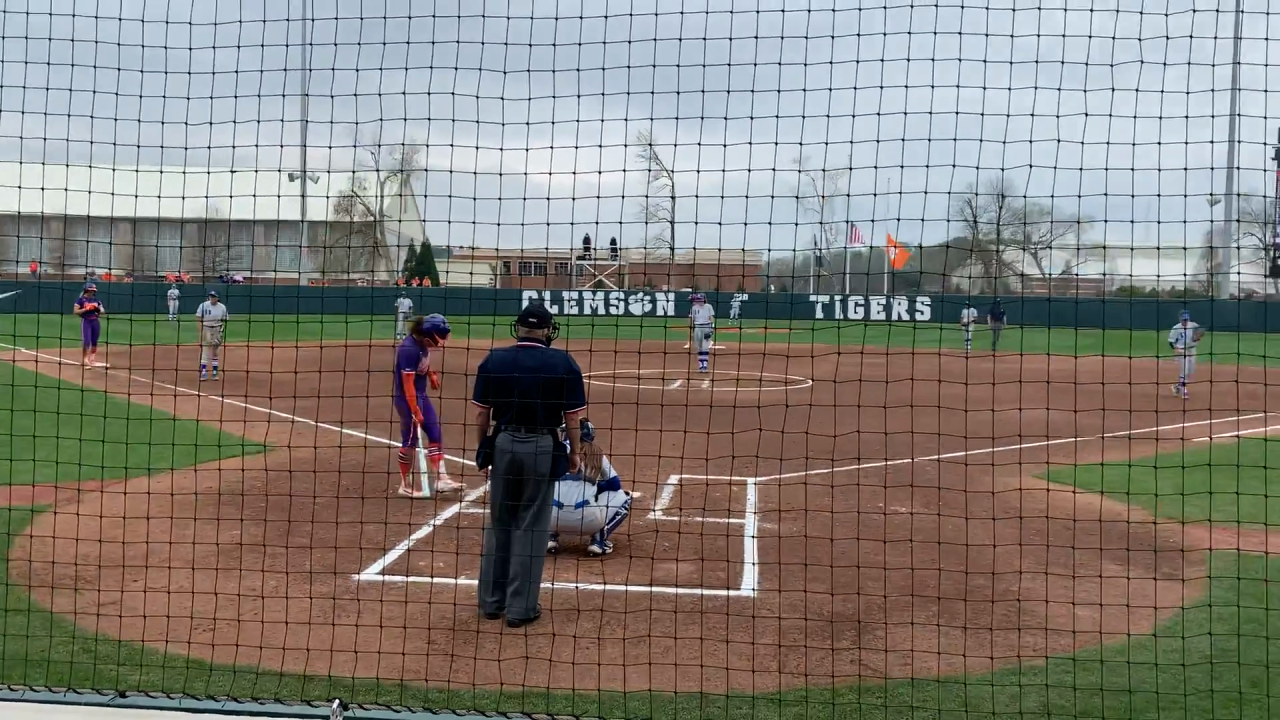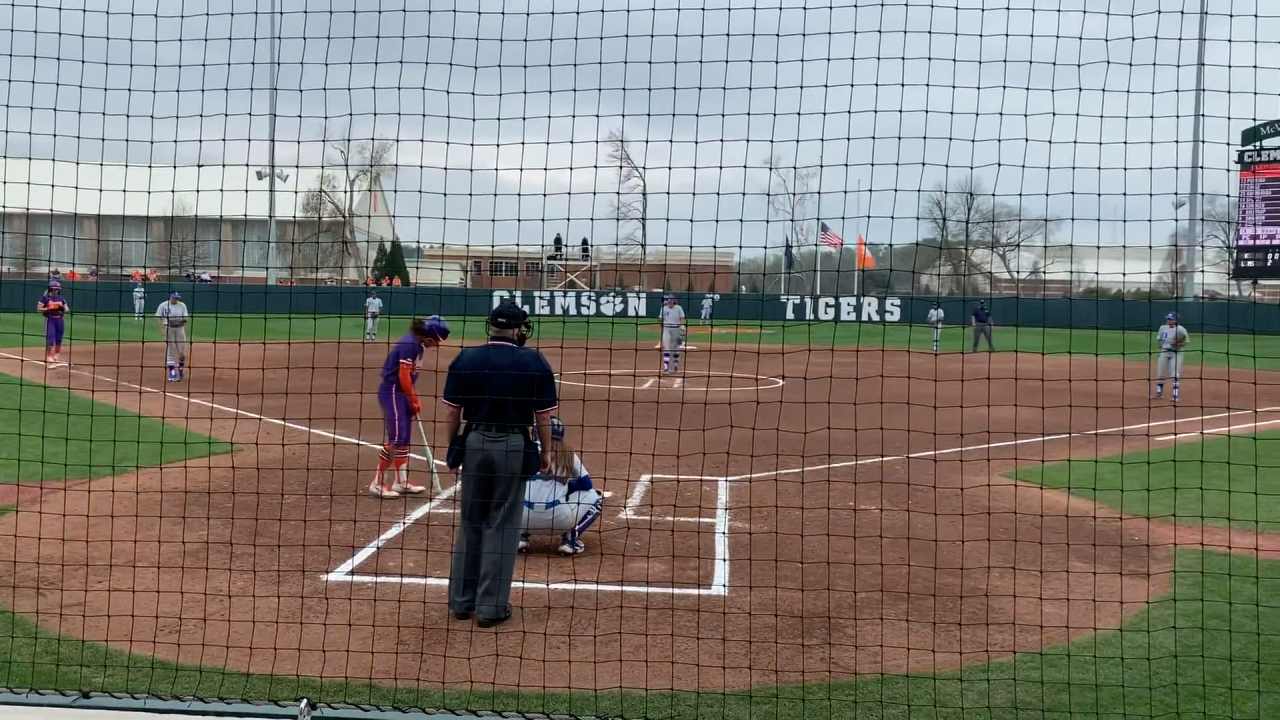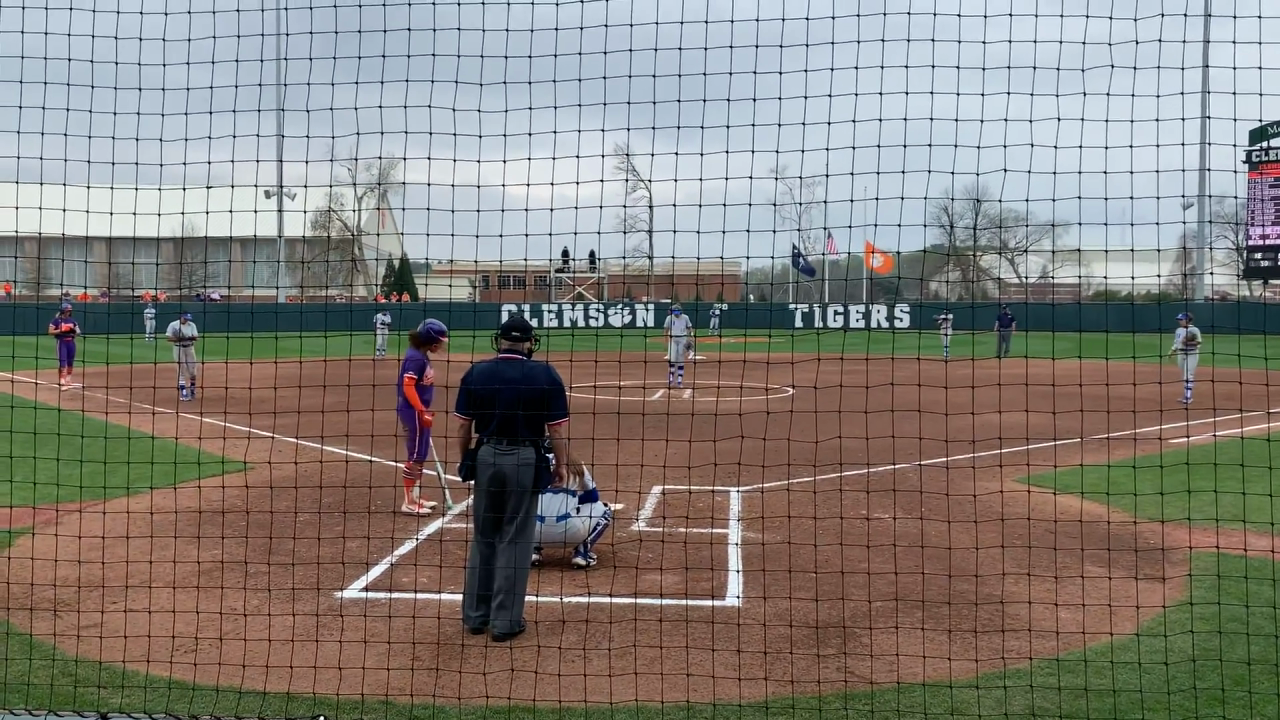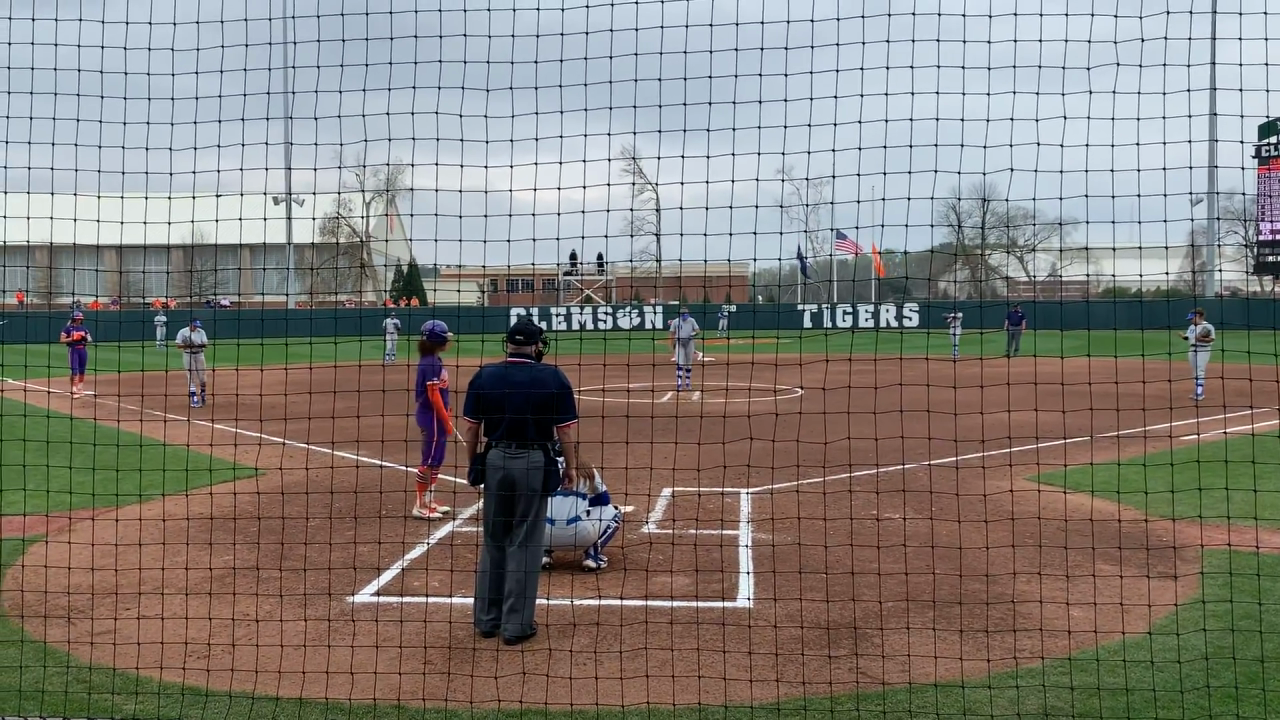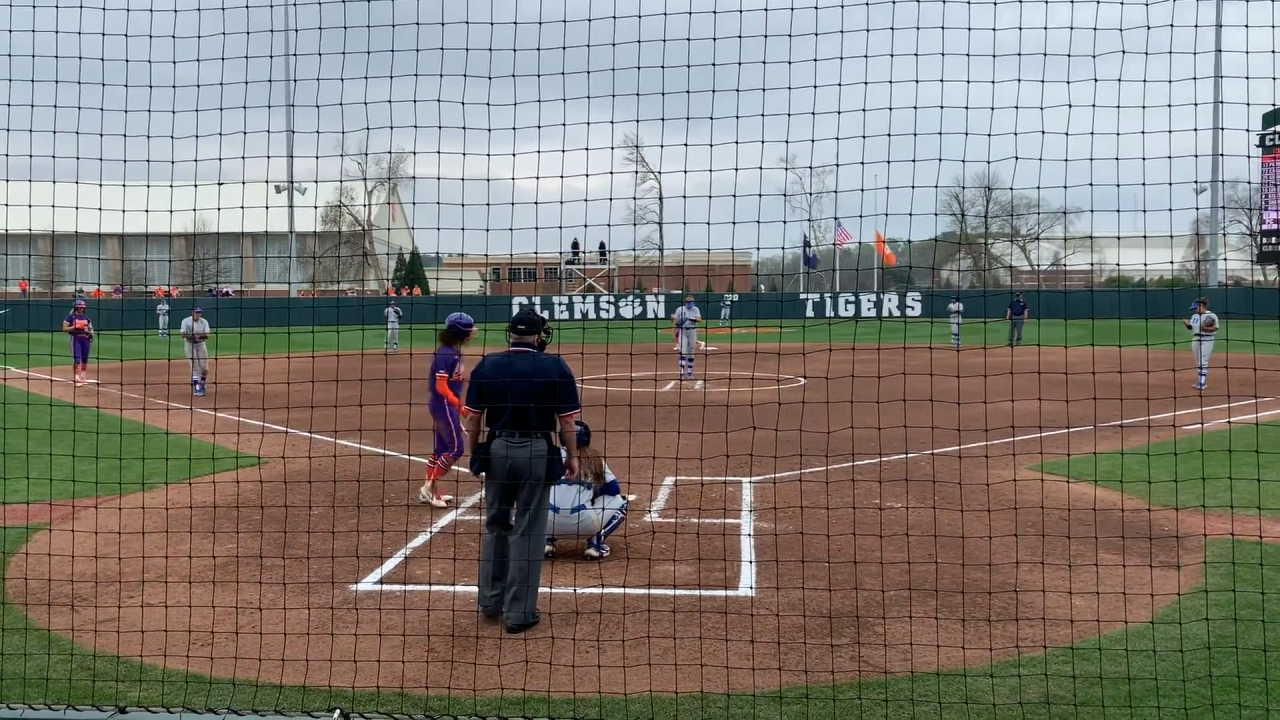
dt=1s
person 1, frame 1
left shoulder: (494, 359)
right shoulder: (562, 362)
left elbow: (481, 413)
right elbow: (572, 416)
left wrist: (482, 450)
right wrist: (574, 452)
left hip: (503, 444)
right hip: (542, 447)
left knee: (499, 522)
right knee: (531, 526)
left ankle: (491, 600)
right ankle: (520, 606)
person 1, frame 2
left shoulder: (465, 358)
right shoulder: (533, 361)
left elbow: (452, 412)
right elbow: (543, 415)
left wrist: (453, 449)
right wrist: (545, 451)
left hip: (474, 444)
right hip: (514, 447)
left knee: (470, 522)
right knee: (502, 526)
left ankle: (461, 600)
right ankle: (491, 606)
person 1, frame 3
left shoulder: (476, 373)
right shoulder: (544, 374)
left elbow: (463, 425)
right elbow: (556, 428)
left wrist: (465, 461)
right wrist: (561, 464)
left hip: (486, 457)
right hip: (525, 460)
left knee: (482, 537)
right knee: (515, 539)
left ankle: (475, 615)
right ankle: (505, 621)
person 1, frame 4
left shoulder: (484, 376)
right shoulder: (553, 377)
left elbow: (471, 428)
right elbow: (565, 430)
left wrist: (473, 465)
right wrist: (570, 466)
left hip: (495, 461)
right hip: (535, 463)
left knee: (493, 540)
right knee: (526, 543)
left ankle: (487, 619)
right ankle: (516, 624)
person 1, frame 5
left shoulder: (487, 365)
right shoulder: (555, 367)
left elbow: (473, 417)
right elbow: (567, 420)
left wrist: (474, 454)
right wrist: (571, 456)
left hip: (497, 450)
right hip: (537, 452)
left knee: (496, 525)
right knee: (529, 531)
left ankle: (492, 600)
right ankle: (519, 612)
person 2, frame 1
left shoulder: (422, 343)
right shoulder: (410, 349)
right elbow: (408, 384)
left wrist: (432, 373)
right wrist: (415, 411)
left hip: (421, 393)
right hip: (408, 398)
left knee: (435, 436)
right knee: (410, 441)
left ankle: (442, 479)
right ankle: (406, 486)
person 2, frame 2
left shoulder: (418, 345)
right shoulder: (410, 344)
right elbow: (403, 374)
left wrist: (415, 398)
right wrist: (413, 399)
left hip: (401, 393)
right hip: (392, 391)
left knee: (404, 439)
right knee: (395, 439)
left ankle: (400, 482)
right ankle: (378, 483)
person 2, frame 3
left shoulder: (422, 356)
right shoulder: (415, 357)
right elbow: (408, 387)
right wrist: (422, 411)
left hip: (419, 410)
right hip: (413, 411)
left knee: (421, 456)
right knee: (415, 456)
left ankle: (415, 497)
right ankle: (409, 503)
person 2, frame 4
left shoulder: (434, 360)
right shoulder: (430, 363)
right elbow: (434, 395)
left wrist: (444, 418)
right wrist: (447, 420)
left hip: (435, 415)
right hip: (431, 415)
left knee: (437, 459)
right knee: (429, 460)
left ankle: (428, 502)
right ankle: (420, 506)
person 2, frame 5
left shoulder: (454, 351)
right shoulder: (445, 354)
right elbow: (441, 387)
left wrist: (458, 403)
right wrist: (459, 404)
left hip: (446, 405)
right hip: (443, 405)
left knee: (441, 448)
right knee: (456, 447)
left ankle: (429, 489)
right ankle: (430, 488)
